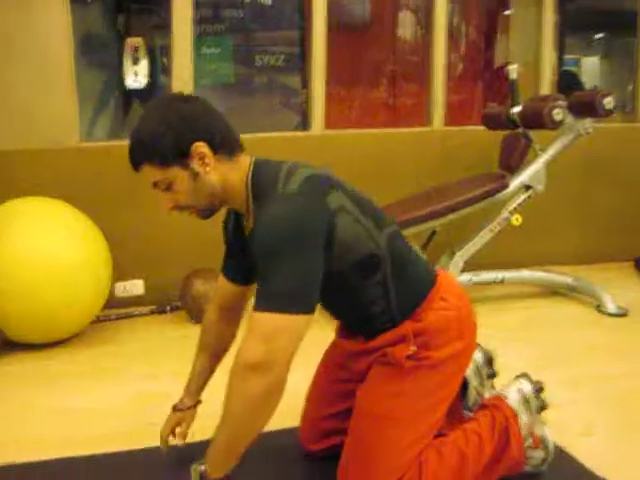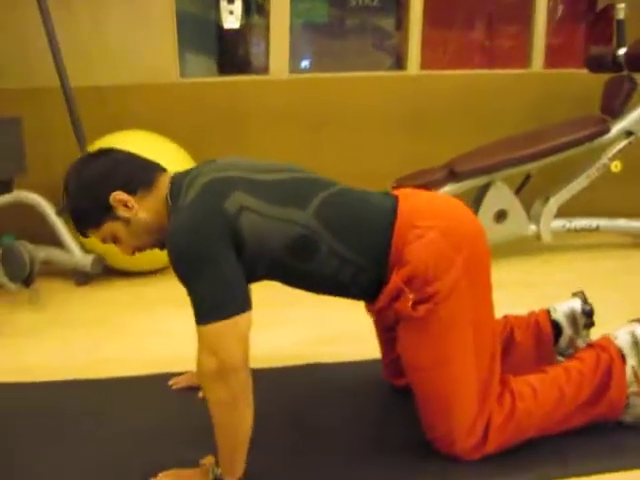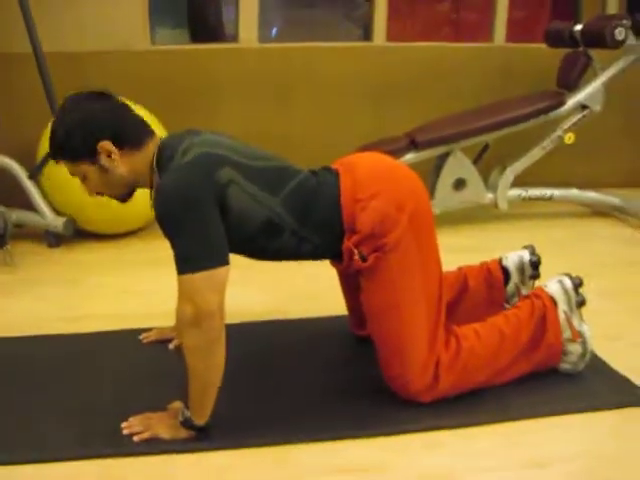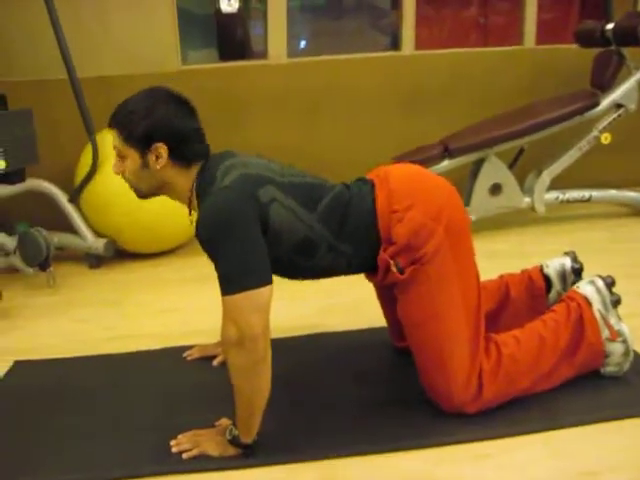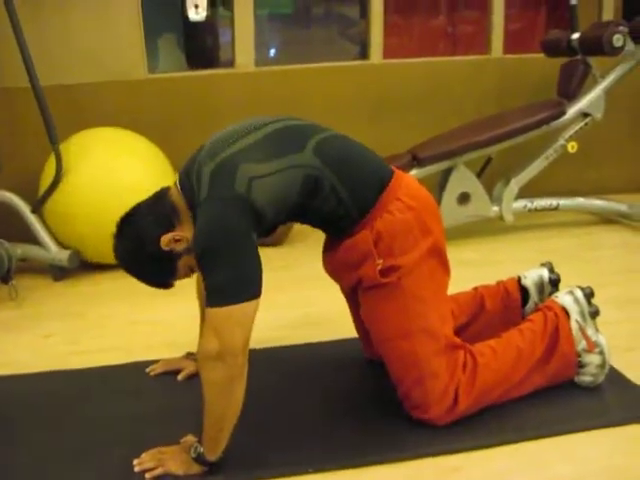
dt=1s
person 1, frame 1
left shoulder: (288, 215)
right shoulder: (247, 212)
left elbow: (263, 366)
right elbow: (224, 307)
right wrist: (189, 398)
left hip: (426, 329)
right hip: (369, 328)
right knee: (317, 437)
left ankle: (510, 424)
right ankle: (454, 387)
person 1, frame 2
left shoulder: (192, 230)
right shoulder: (205, 189)
left elbow: (227, 367)
right wrist: (218, 366)
left hip: (431, 251)
right hip: (416, 223)
left knee: (464, 430)
right knee: (406, 377)
right ankle: (553, 331)
person 1, frame 3
left shoulder: (178, 189)
right shoulder: (182, 152)
left elbow: (206, 316)
left wrist: (192, 420)
right wrist: (187, 324)
left hip: (379, 209)
right hip: (362, 185)
left knee: (417, 374)
right knee: (374, 325)
left ankle: (547, 315)
right ankle: (505, 277)
person 1, frame 4
left shoulder: (221, 211)
right shoulder: (222, 174)
left elbow: (252, 337)
left wrist: (240, 437)
right wrist: (232, 339)
left hip: (415, 222)
right hip: (397, 196)
left knee: (460, 386)
right knee: (412, 337)
left ankle: (584, 319)
right ankle: (546, 284)
person 1, frame 5
left shoulder: (220, 218)
right shoulder: (196, 182)
left elbow: (228, 352)
right elbow: (213, 277)
right wrist: (202, 353)
left hip: (391, 225)
right hip: (364, 220)
left knee: (435, 393)
right knee: (388, 344)
left ankle: (562, 329)
right ankle: (522, 295)
